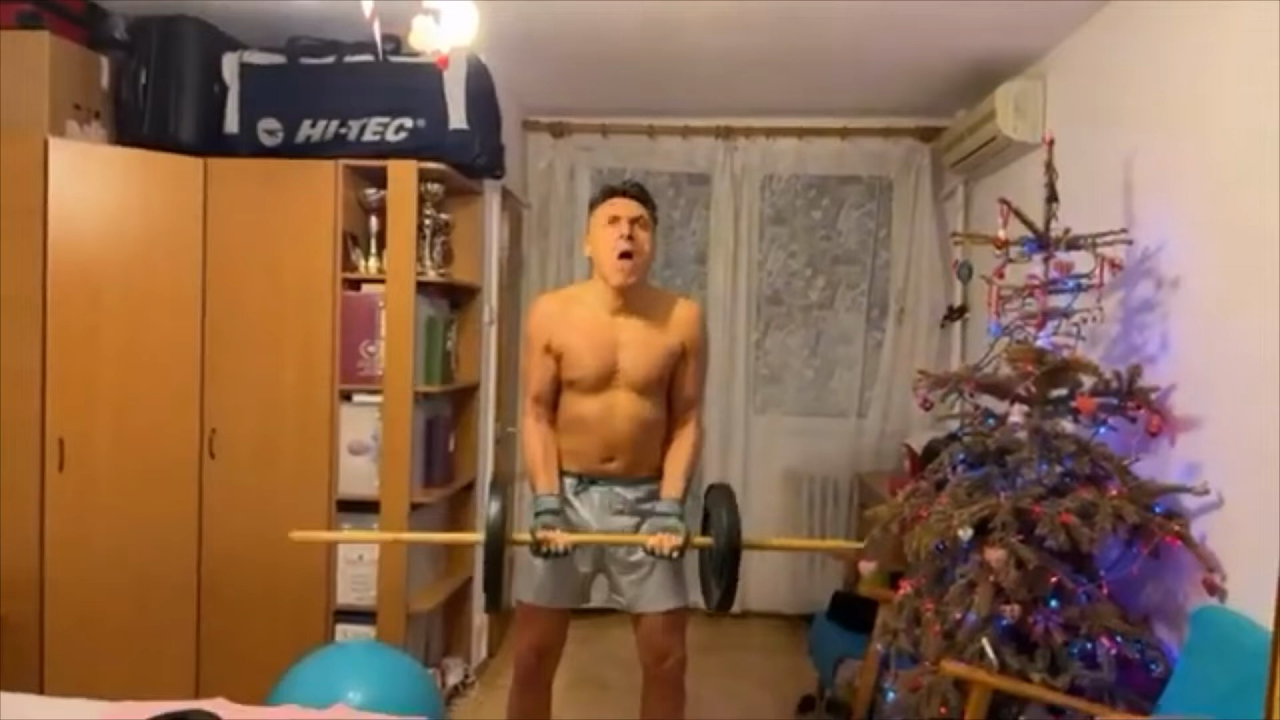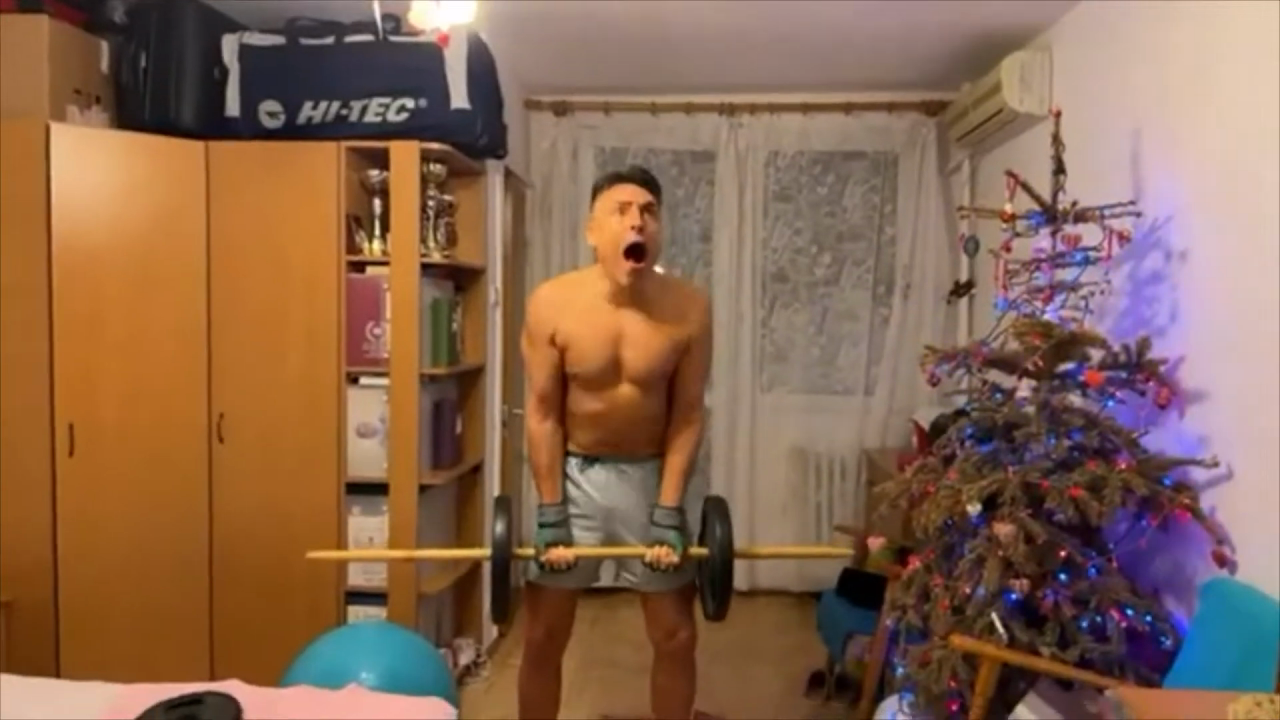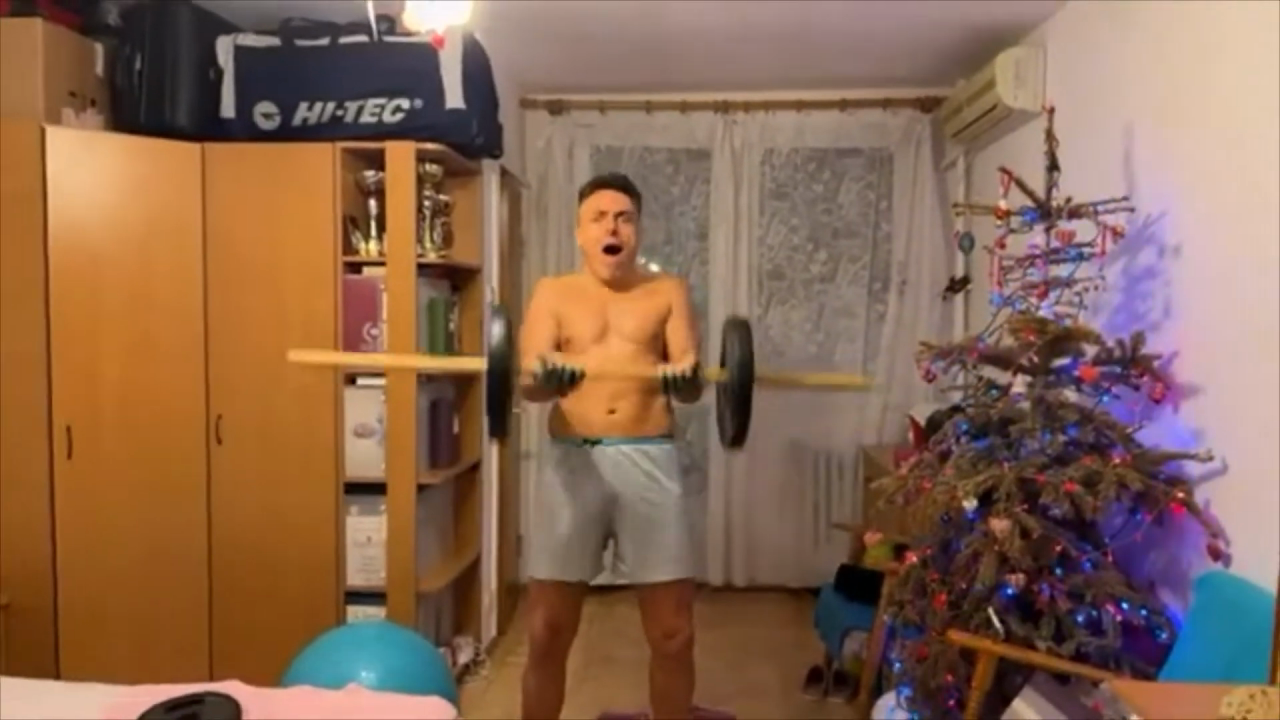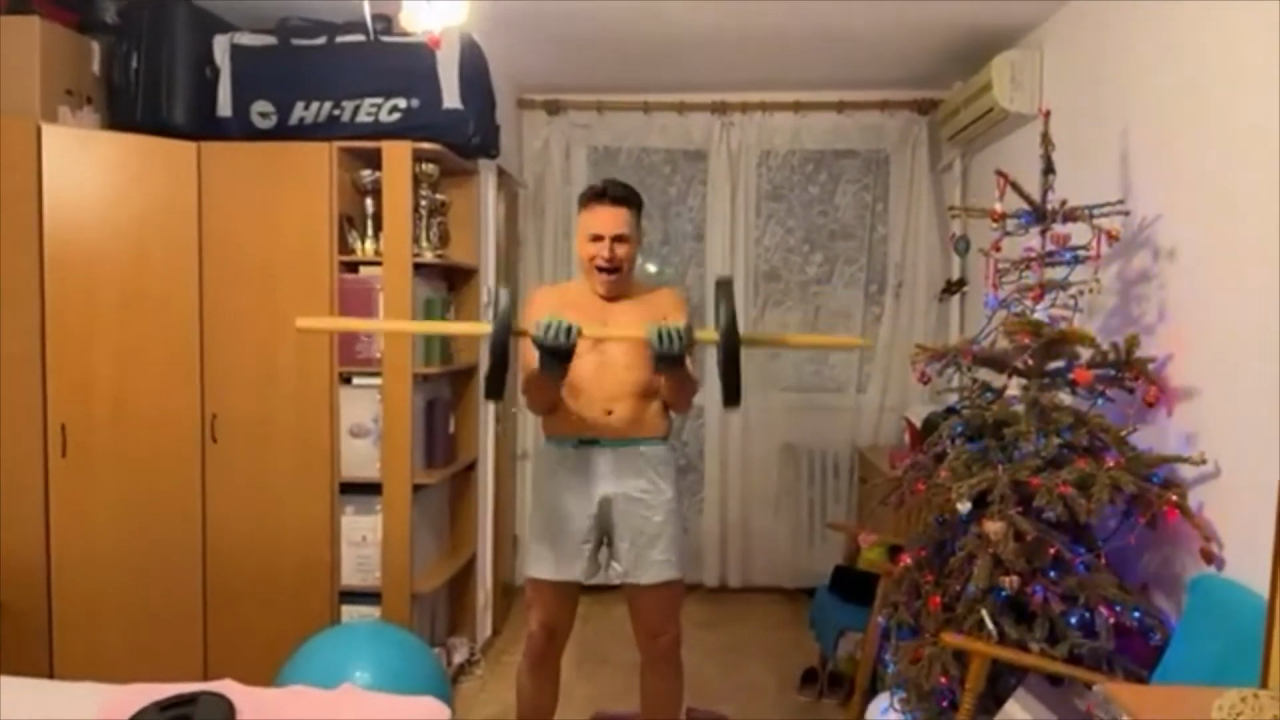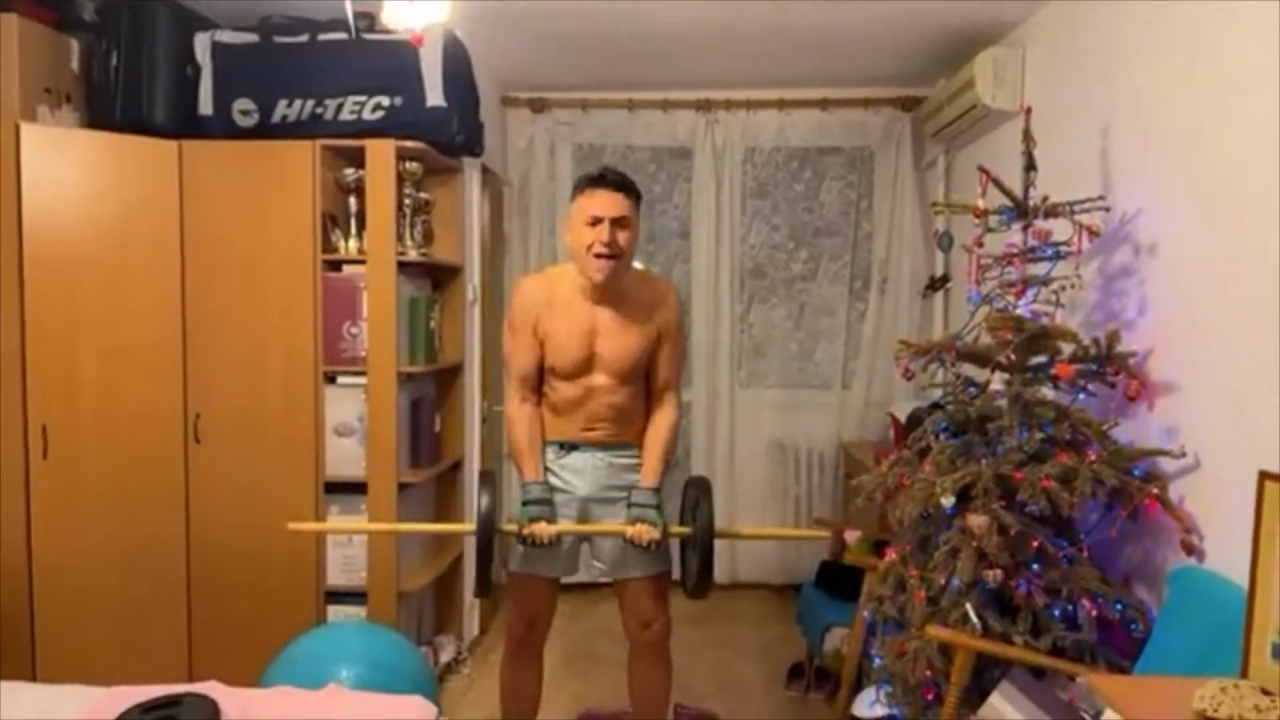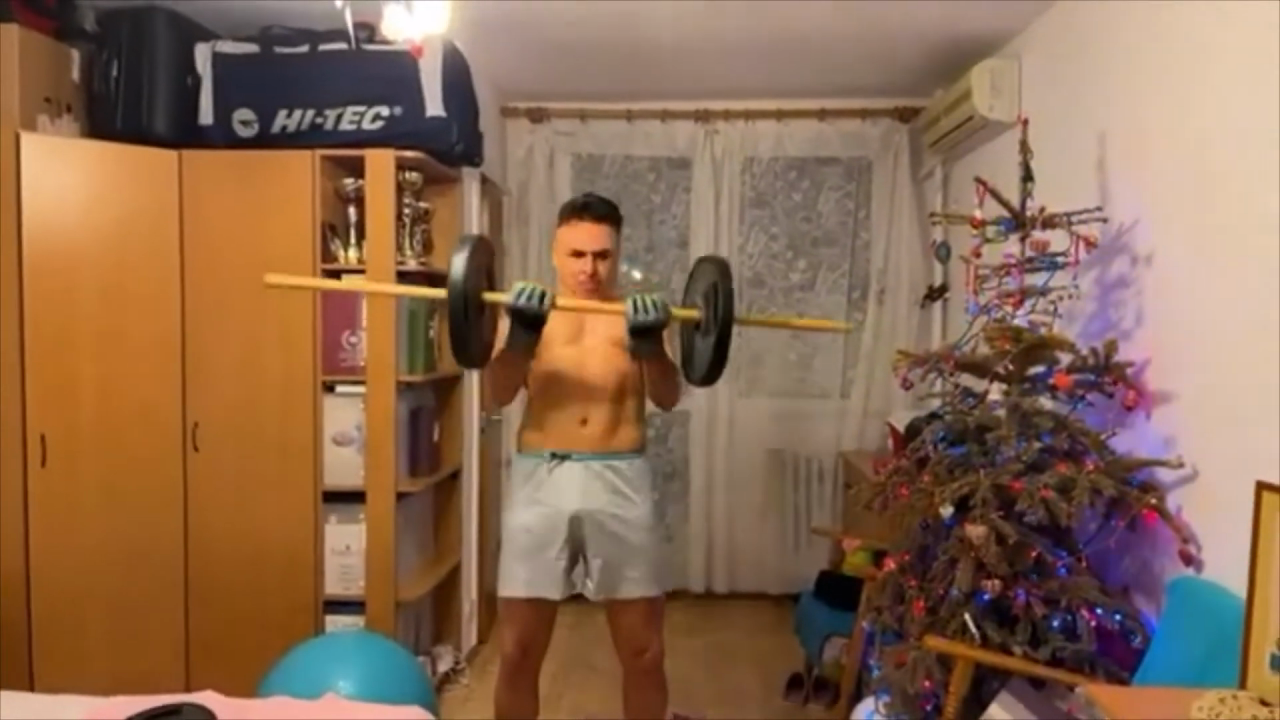
dt=0.7s
person 1, frame 1
left shoulder: (683, 319)
right shoulder: (550, 313)
left elbow: (687, 420)
right elbow: (537, 416)
left wrist: (672, 505)
right wrist: (547, 505)
left hip: (645, 500)
right hip: (569, 495)
left knee: (666, 658)
right knee: (533, 656)
person 1, frame 2
left shoulder: (689, 307)
right shoulder: (552, 303)
left elbow: (687, 416)
right elbow: (542, 414)
left wrist: (669, 513)
right wrist: (550, 517)
left hip: (648, 476)
right hip: (574, 474)
left knee: (676, 637)
right knee: (542, 637)
person 1, frame 3
left shoulder: (668, 293)
right shoulder: (551, 293)
left elbow: (690, 384)
right elbow: (530, 384)
left wrist: (684, 372)
right wrist: (547, 373)
left hip: (651, 464)
right hip: (573, 465)
left knee: (674, 635)
right knee: (547, 634)
person 1, frame 4
left shoulder: (664, 305)
right shoulder: (548, 302)
left elbow: (681, 399)
right elbow: (537, 400)
left wrist: (673, 360)
right wrist: (550, 359)
left hip: (645, 470)
right hip: (567, 468)
left knee: (661, 637)
right knee: (543, 633)
person 1, frame 5
left shoulder: (660, 301)
right shoulder: (534, 295)
left elbow: (665, 402)
right elbow: (520, 398)
left wrist: (648, 495)
right wrist: (533, 495)
left hip: (625, 468)
right hip: (553, 466)
left knee: (650, 627)
right knee: (523, 629)
person 1, frame 6
left shoulder: (635, 311)
right shoulder: (529, 306)
left elbow: (667, 395)
right elbow: (498, 392)
left wrist: (652, 339)
right wrist: (520, 332)
left hip: (620, 481)
right hip: (539, 482)
left knee: (643, 650)
right knee: (518, 649)
